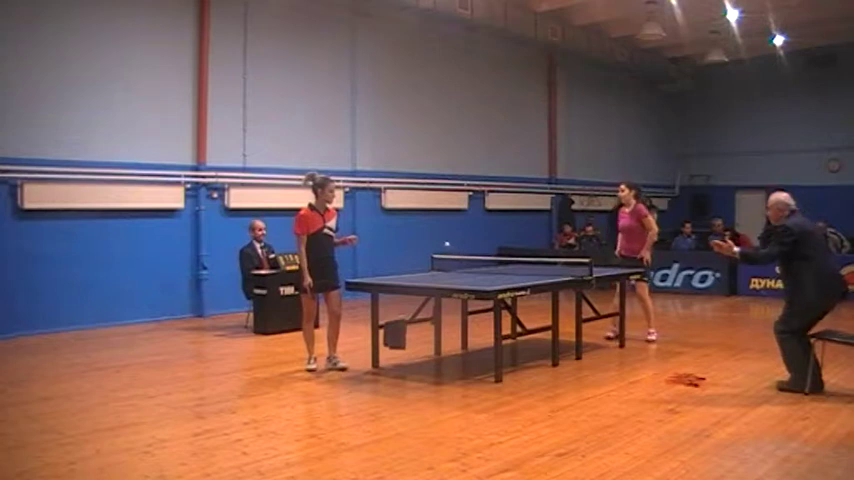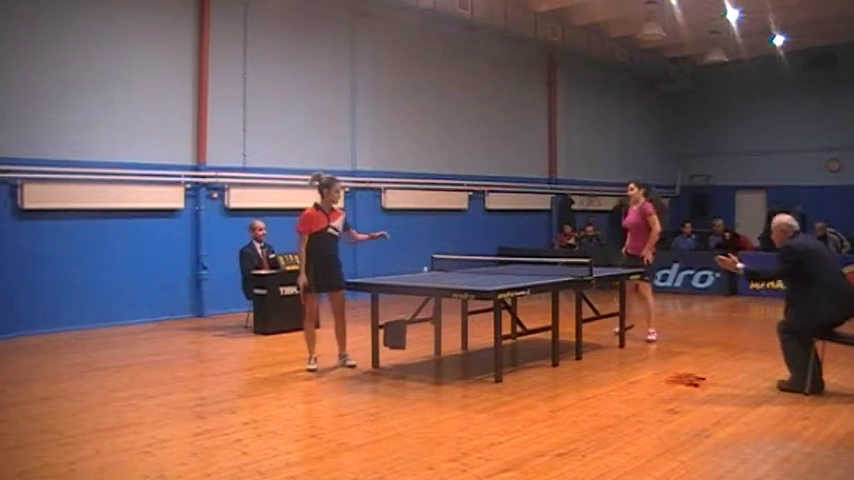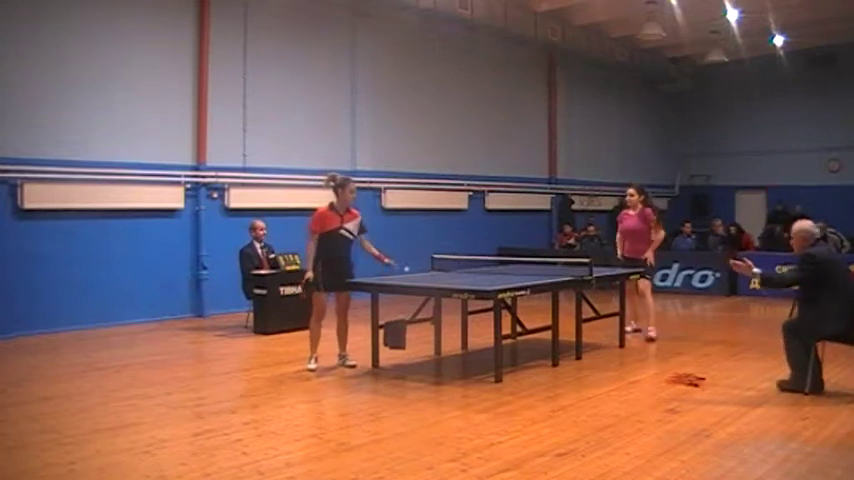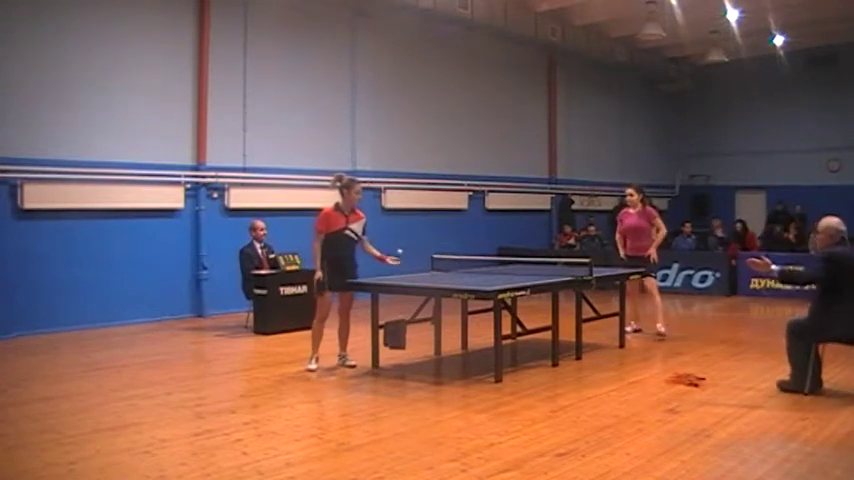
dt=0.3s
person 1, frame 1
left shoulder: (332, 214)
right shoulder: (304, 216)
right elbow: (301, 248)
left wrist: (344, 241)
right wrist: (306, 275)
left hip: (330, 269)
right hip: (312, 272)
left knee: (335, 314)
right knee: (309, 316)
left ankle: (332, 357)
right ankle: (311, 357)
person 1, frame 2
left shoulder: (339, 214)
right shoulder: (309, 215)
left elbow: (354, 237)
right elbow: (302, 246)
left wrist: (373, 236)
right wrist: (302, 273)
left hip: (334, 269)
right hip: (314, 271)
left knee: (340, 314)
right knee: (311, 316)
left ankle: (343, 354)
right ankle: (312, 357)
person 1, frame 3
left shoulder: (355, 216)
right shoulder: (322, 214)
left elbow: (364, 243)
right elbow: (313, 243)
left wrist: (381, 258)
right wrist: (309, 269)
left hip: (344, 269)
right hip: (324, 269)
left knee: (343, 314)
right knee: (318, 315)
left ankle: (342, 355)
right ankle: (313, 357)
person 1, frame 4
left shoulder: (360, 217)
right shoulder: (327, 214)
left elbow: (366, 245)
right elbow: (317, 243)
left wrist: (383, 257)
right wrist: (318, 269)
left hip: (349, 270)
right hip: (328, 269)
left knee: (345, 314)
right knee: (322, 315)
left ankle: (343, 355)
right ankle: (314, 357)
person 2, frame 1
left shoulder: (788, 227)
right shoulder: (799, 222)
left elbow: (769, 256)
left wrist: (735, 251)
left hip: (813, 289)
right hip: (825, 287)
left knee: (785, 329)
right knee: (794, 329)
left ankle: (802, 380)
right ankle: (810, 378)
person 2, frame 2
left shoulder: (791, 248)
right shoulder: (806, 241)
left elbow: (773, 274)
left wrist: (739, 268)
left hip: (827, 306)
right hip: (839, 303)
left knee: (787, 329)
right knee: (796, 328)
left ankle: (802, 380)
right ankle: (811, 378)
person 2, frame 3
left shoulder: (812, 255)
right shoulder: (823, 250)
left elbow: (788, 280)
left wrist: (754, 273)
left hip: (836, 318)
left knee: (791, 328)
right knee: (800, 328)
left ankle: (802, 380)
right ankle: (811, 378)
person 2, frame 4
left shoulder: (835, 256)
left elbow: (808, 278)
left wrist: (772, 269)
right wrist: (818, 305)
left knee: (795, 328)
right knee: (803, 326)
left ankle: (802, 380)
right ankle: (810, 378)
person 3, frame 1
left shoulder: (639, 209)
right shoulder: (621, 212)
left elbow: (654, 230)
left wrist: (646, 250)
right wrist: (619, 247)
left hip: (639, 258)
right hip: (624, 257)
left knee: (642, 293)
right knee: (620, 292)
left ankle: (651, 329)
right ankle: (614, 327)
person 3, frame 2
left shoulder: (647, 207)
right shoulder: (631, 209)
left elbow: (656, 229)
left wrist: (647, 249)
left hip: (643, 256)
right hip: (630, 254)
left knee: (644, 292)
right knee: (627, 289)
left ankle: (652, 330)
person 3, frame 3
left shoulder: (647, 213)
right shoulder: (623, 214)
left elbow: (660, 233)
right elbow: (619, 234)
left wrist: (650, 251)
right wrist: (619, 250)
left hip: (643, 258)
right hip: (627, 258)
left knee: (644, 290)
right knee: (630, 291)
left ankle: (651, 328)
right ankle: (635, 323)
person 3, frame 4
left shoulder: (648, 211)
right shoulder: (622, 214)
left elbow: (662, 230)
right elbow: (619, 234)
left wrist: (653, 248)
right wrist: (621, 249)
left hip: (646, 256)
right hip: (630, 257)
left knee: (651, 289)
left ankle: (660, 325)
right ankle: (635, 324)
